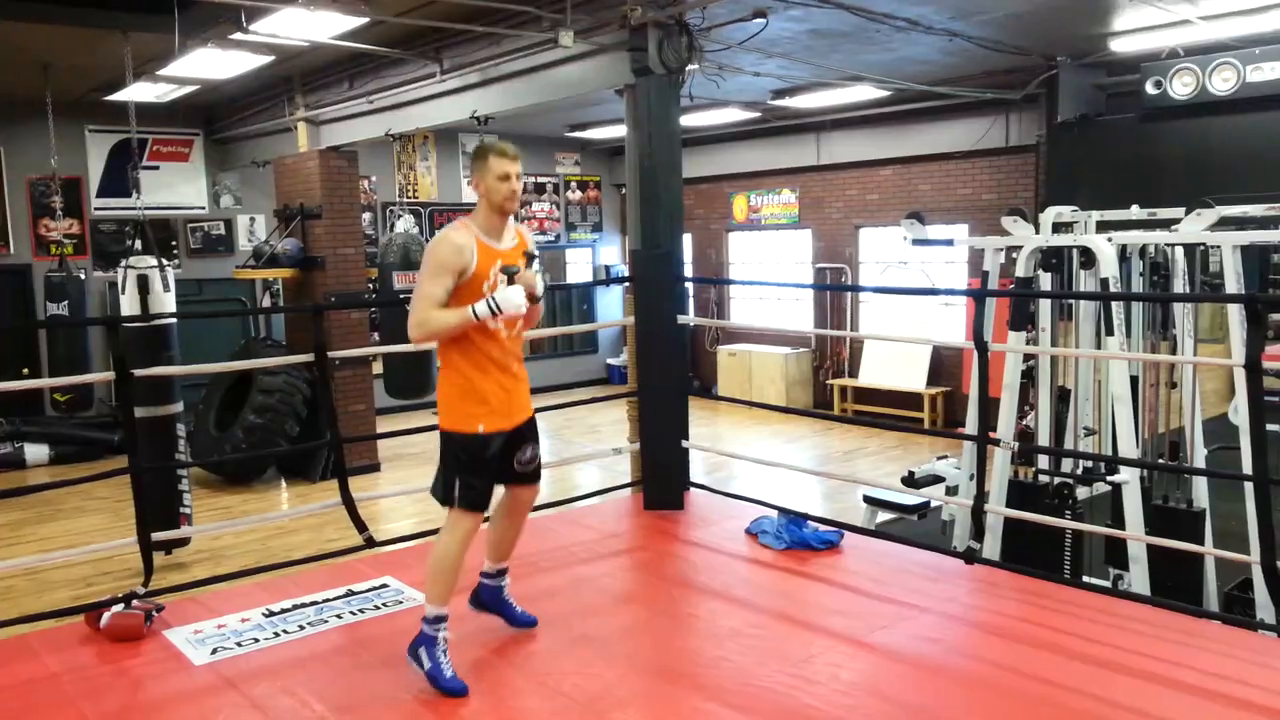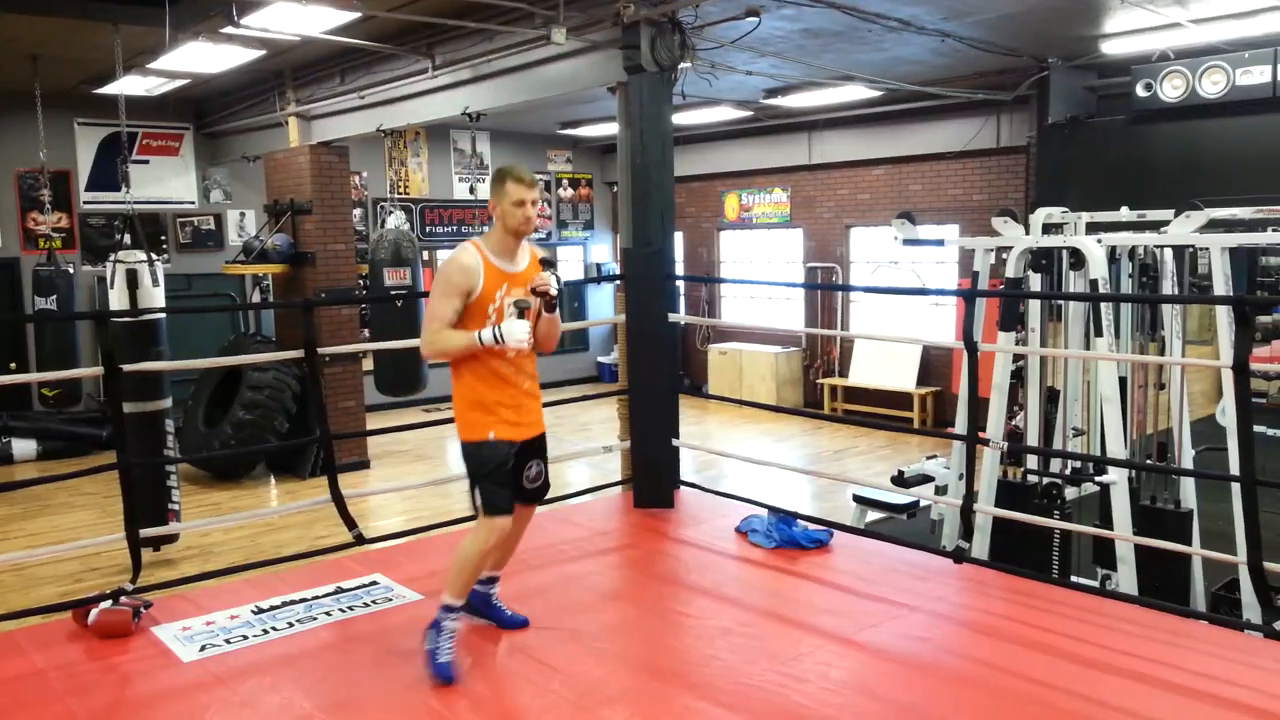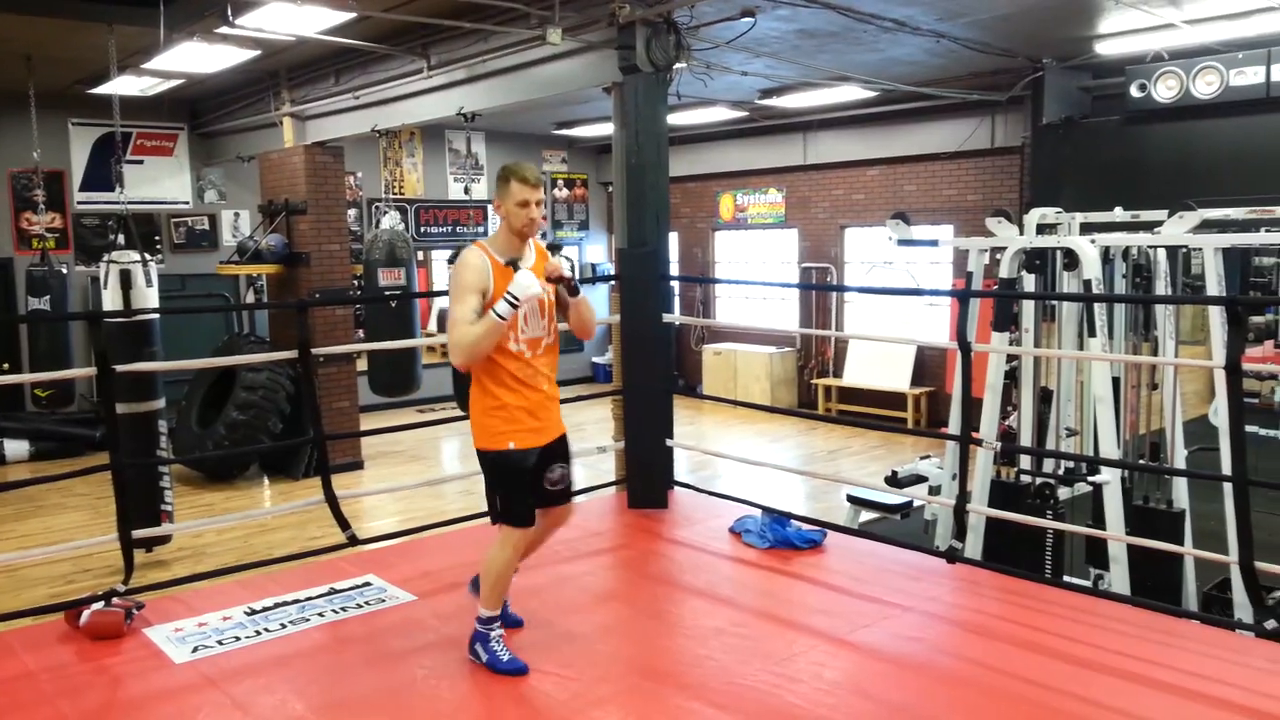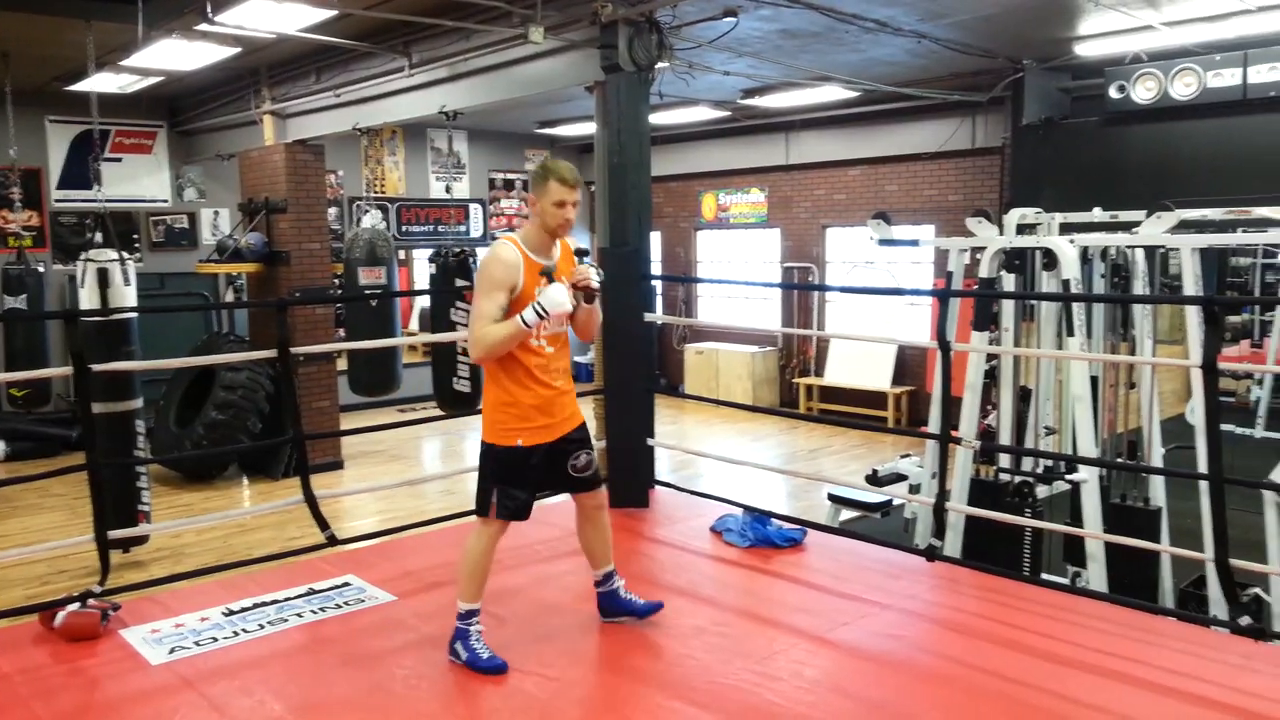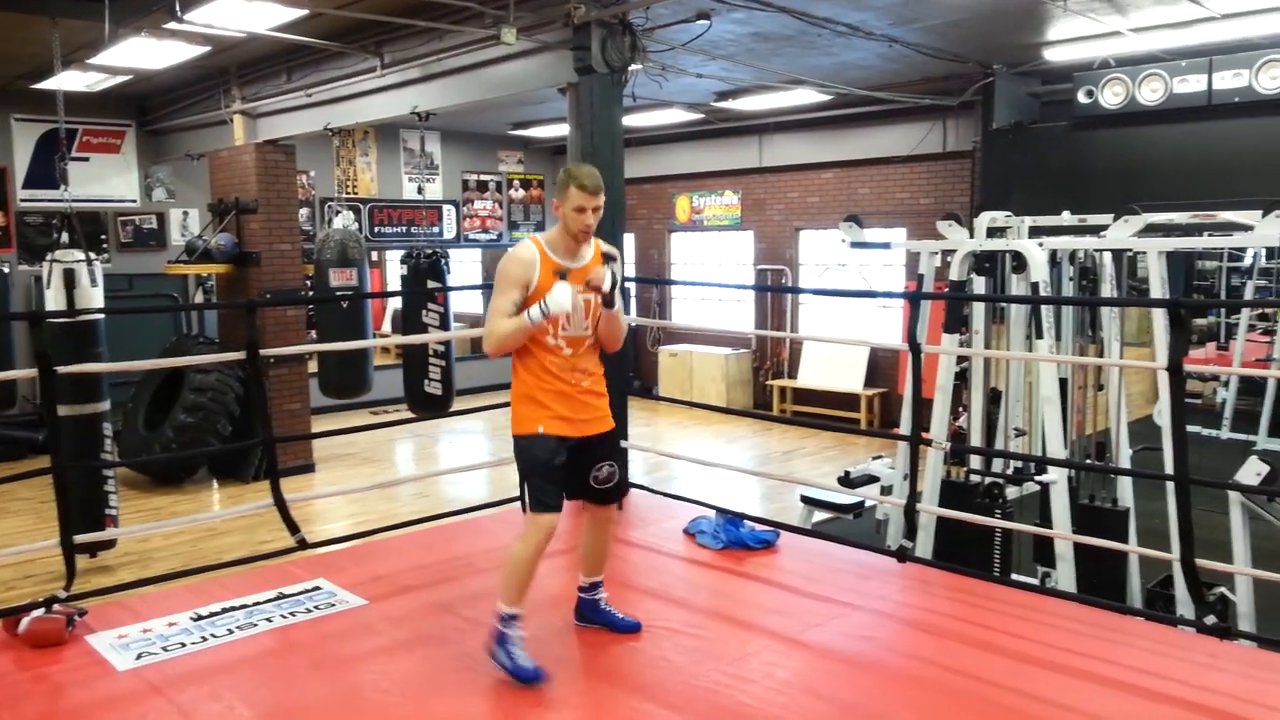
dt=0.3s
person 1, frame 1
left shoulder: (521, 238)
right shoulder: (453, 243)
right elbow: (418, 327)
left wrist: (532, 295)
right wrist: (488, 307)
left hip: (514, 398)
right hip: (471, 406)
left knee: (522, 494)
right knee: (466, 517)
left ankle: (493, 586)
right ankle: (430, 638)
person 1, frame 2
left shoulder: (537, 259)
right shoulder: (464, 264)
left elbow: (548, 344)
right elbow: (430, 343)
left wrist: (550, 302)
right wrist: (493, 336)
left hip: (527, 413)
right hip: (484, 418)
left knee: (522, 512)
right knee: (493, 524)
left ankle: (483, 593)
right ankle: (443, 623)
person 1, frame 3
left shoulder: (546, 254)
right shoulder: (473, 265)
left elbow: (586, 329)
right elbow: (461, 354)
left wrist: (568, 287)
right wrist: (512, 301)
left hip: (545, 415)
right hip: (502, 424)
left knee: (555, 510)
right knee: (515, 528)
left ankle: (489, 579)
right ankle: (485, 632)
person 1, frame 4
left shoulder: (569, 252)
right shoulder: (503, 259)
left elbow: (586, 334)
right elbow: (479, 347)
left wrist: (588, 296)
right wrist: (537, 310)
left hip: (561, 409)
right hip: (514, 418)
left knee: (593, 499)
right knee: (495, 523)
left ankle: (609, 594)
right ankle: (465, 630)
person 1, frame 5
left shoulder: (604, 259)
right shoulder: (523, 258)
left elbow: (614, 343)
right elbow: (492, 343)
left wrist: (607, 295)
right wrist: (544, 309)
left hip: (594, 412)
right hip: (540, 415)
left knee: (603, 508)
right knee: (543, 523)
left ankle: (590, 599)
right ankle: (506, 628)
